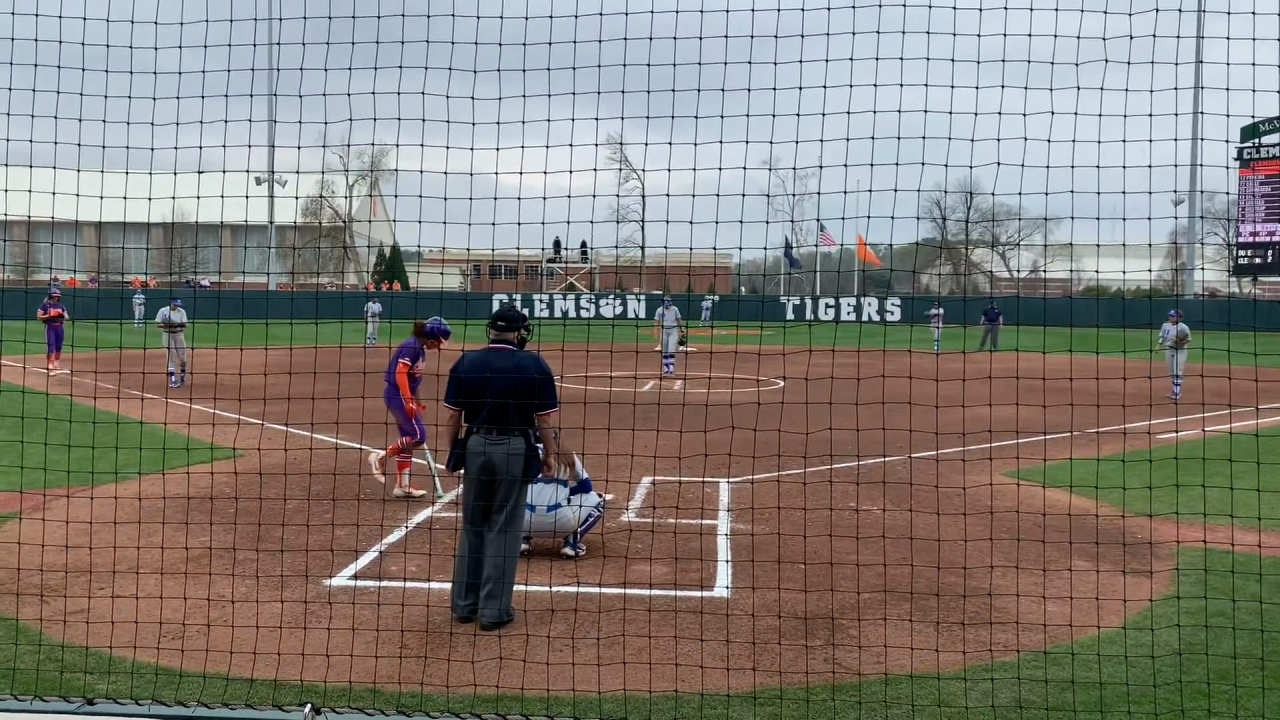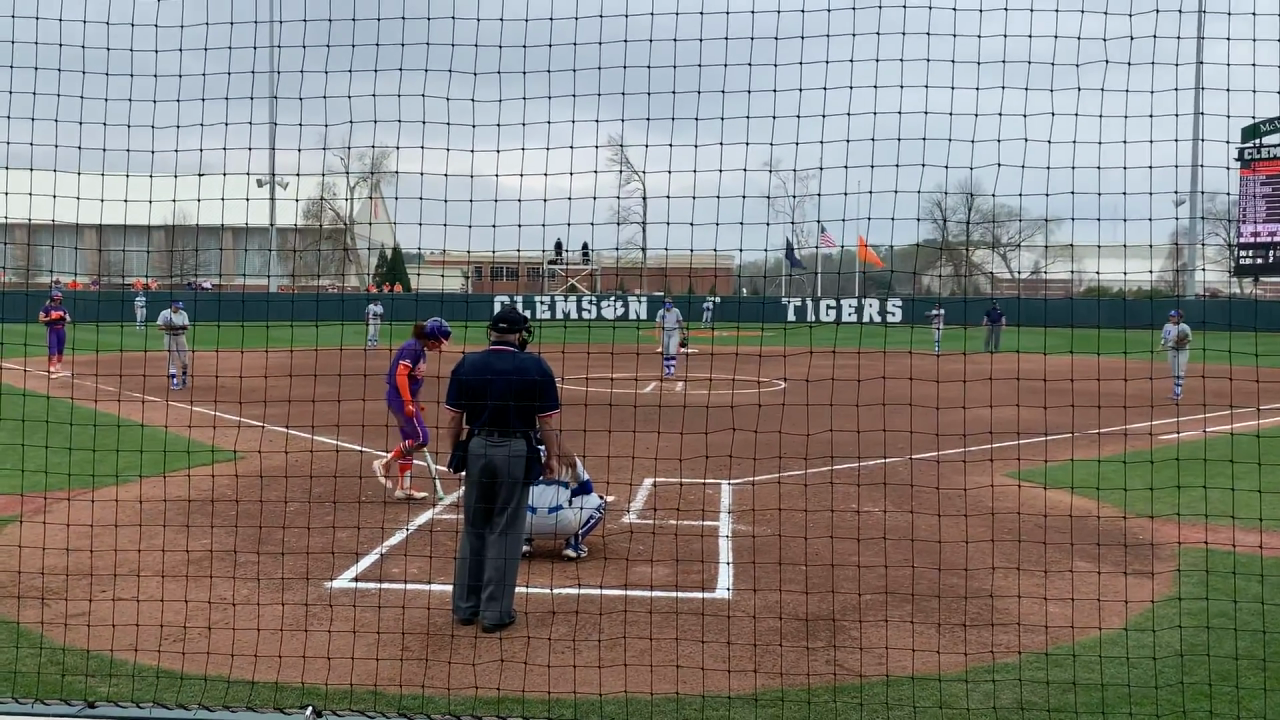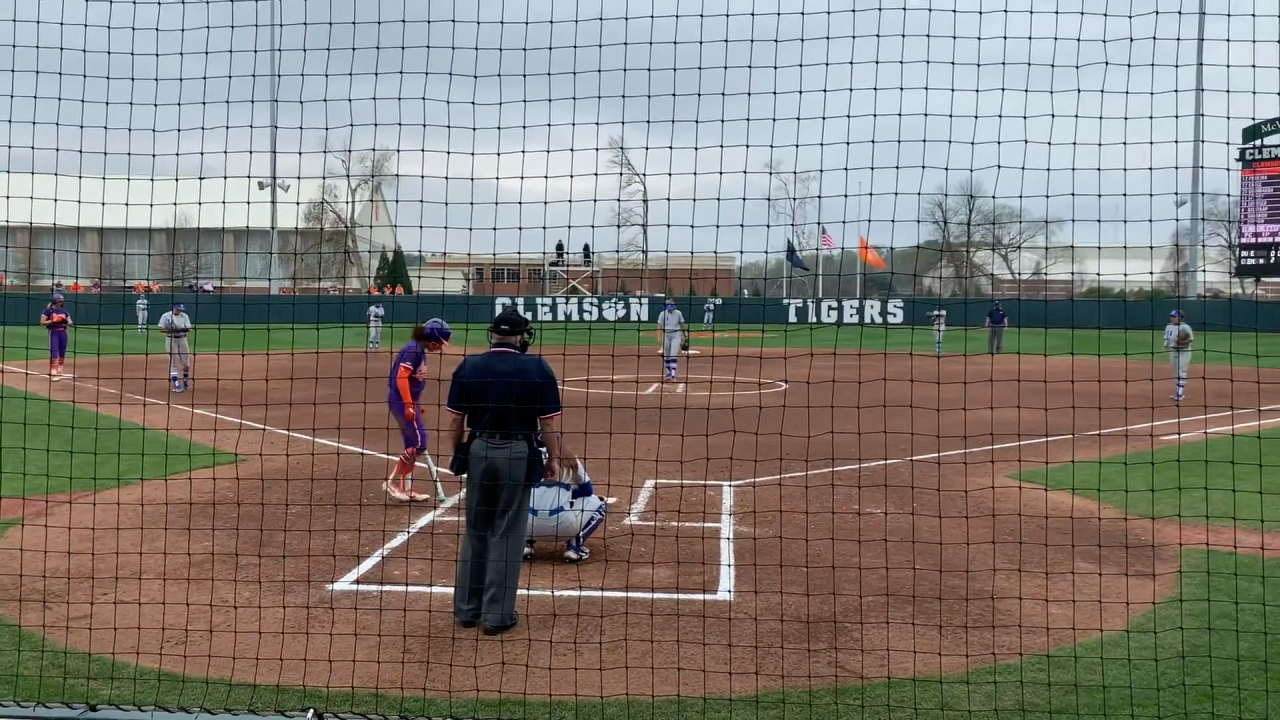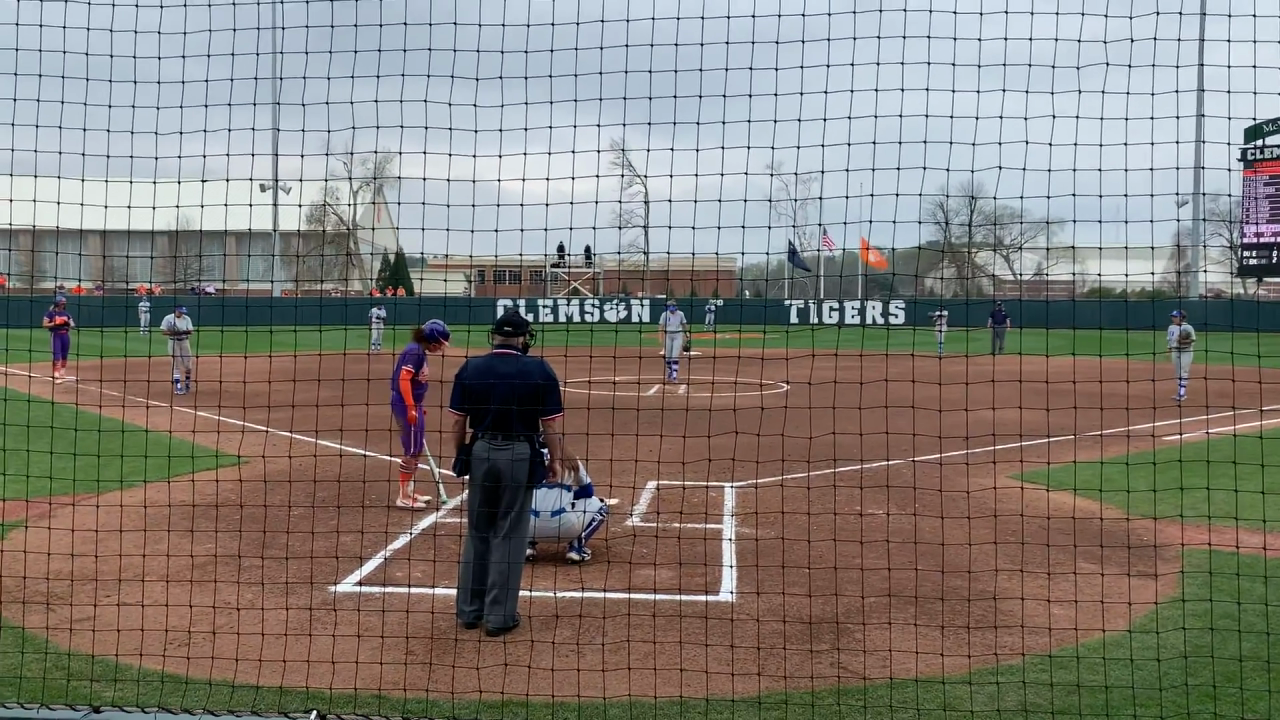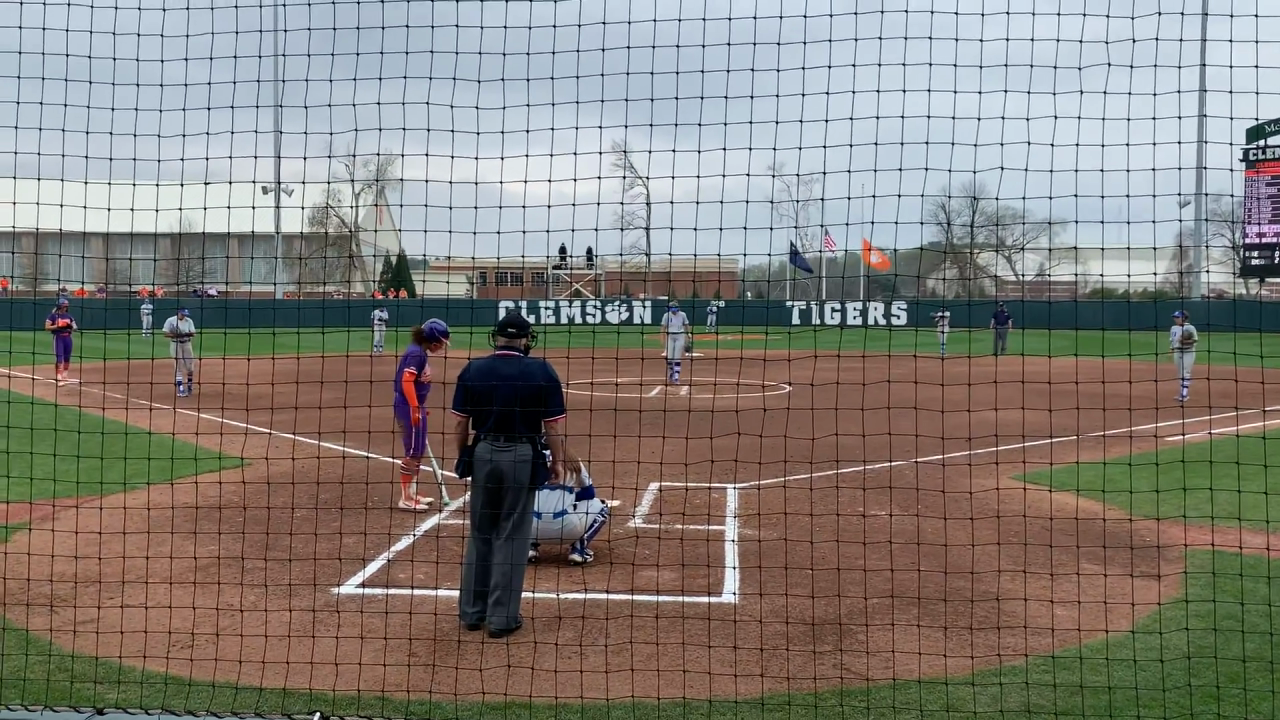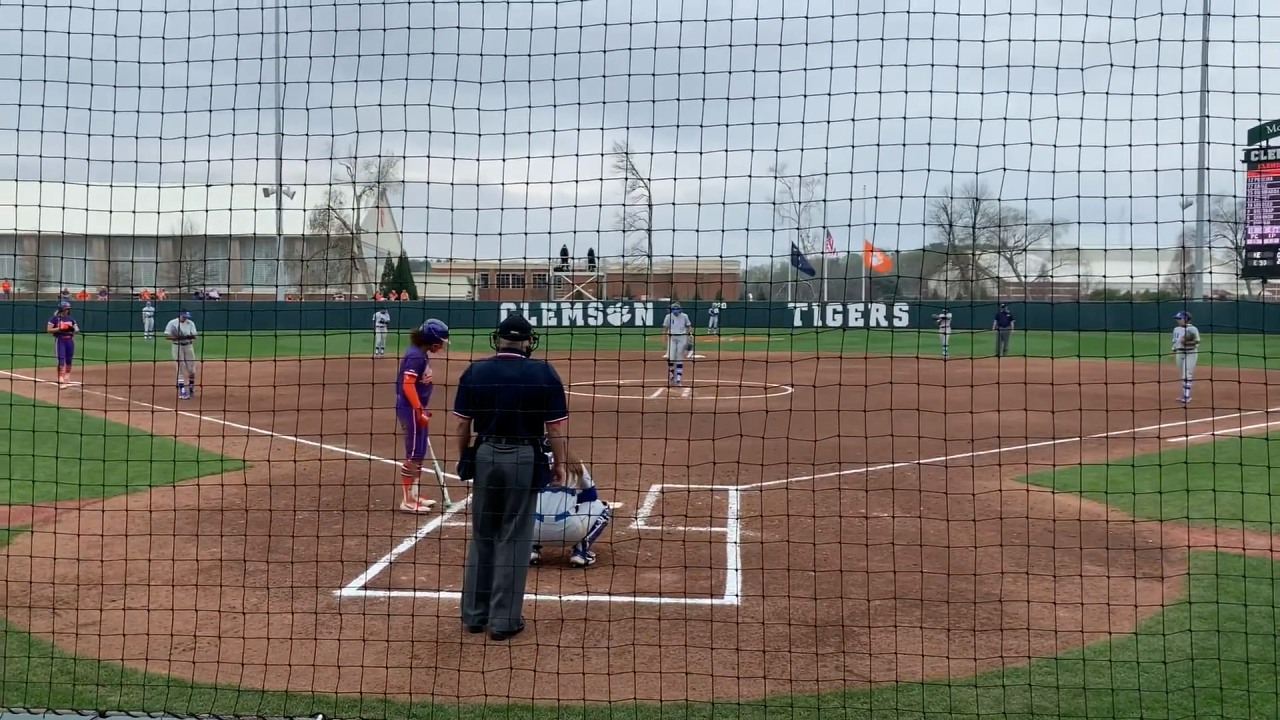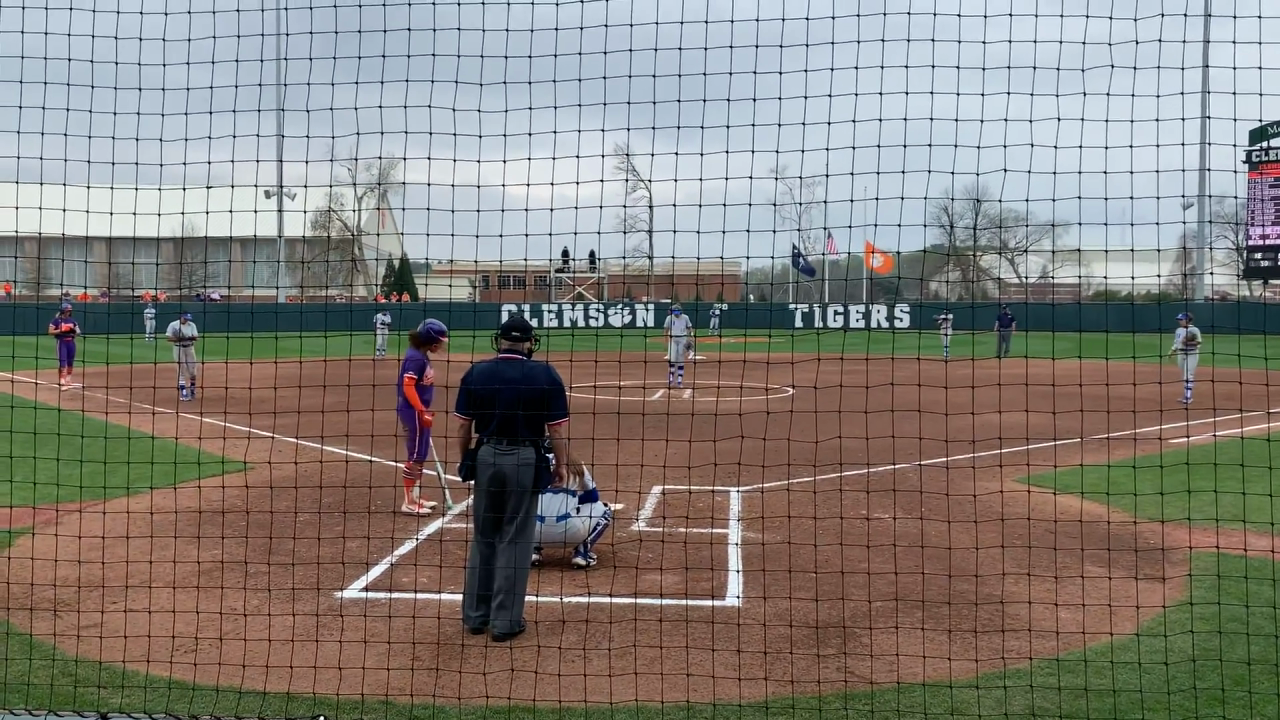
dt=0.1s
person 1, frame 1
left shoulder: (466, 362)
right shoulder: (534, 364)
left elbow: (453, 415)
right elbow: (545, 418)
left wrist: (454, 452)
right wrist: (550, 454)
left hip: (476, 447)
right hip: (516, 450)
left knee: (472, 526)
right knee: (504, 529)
left ankle: (464, 604)
right ankle: (494, 610)
person 1, frame 2
left shoulder: (467, 364)
right shoulder: (535, 366)
left elbow: (454, 418)
right elbow: (546, 420)
left wrist: (455, 453)
right wrist: (552, 456)
left hip: (477, 449)
right hip: (517, 452)
left knee: (473, 529)
right knee: (506, 531)
left ankle: (466, 606)
right ankle: (495, 612)
person 1, frame 3
left shoulder: (468, 366)
right shoulder: (537, 368)
left elbow: (455, 419)
right elbow: (549, 421)
left wrist: (457, 455)
right wrist: (553, 458)
left hip: (479, 451)
right hip: (518, 454)
left knee: (475, 531)
right knee: (508, 534)
left ankle: (467, 608)
right ankle: (497, 614)
person 1, frame 4
left shoulder: (470, 368)
right shoulder: (539, 370)
left elbow: (458, 421)
right elbow: (550, 423)
left wrist: (459, 456)
right wrist: (555, 460)
left hip: (481, 453)
right hip: (520, 456)
left knee: (477, 532)
right knee: (509, 535)
left ankle: (469, 610)
right ankle: (499, 615)
person 1, frame 5
left shoulder: (473, 369)
right shoulder: (541, 371)
left elbow: (460, 422)
right elbow: (553, 425)
left wrist: (462, 458)
right wrist: (557, 461)
left hip: (483, 454)
right hip: (522, 457)
left knee: (479, 533)
right knee: (512, 536)
left ankle: (472, 611)
right ankle: (502, 617)
person 1, frame 6
left shoulder: (475, 371)
right shoulder: (543, 373)
left elbow: (462, 424)
right elbow: (555, 427)
left wrist: (463, 459)
right wrist: (559, 463)
left hip: (484, 456)
right hip: (523, 459)
left knee: (481, 536)
right knee: (514, 538)
left ankle: (474, 614)
right ankle: (504, 619)
person 1, frame 7
left shoulder: (476, 373)
right shoulder: (544, 374)
left elbow: (463, 425)
right elbow: (556, 428)
left wrist: (465, 461)
right wrist: (561, 464)
left hip: (486, 457)
right hip: (525, 460)
left knee: (482, 537)
right knee: (515, 539)
left ankle: (475, 615)
right ankle: (505, 621)
person 2, frame 1
left shoulder: (420, 348)
right shoulder: (411, 345)
right elbow: (400, 373)
left wrist: (416, 401)
right wrist: (408, 400)
left hip: (405, 396)
right hip: (398, 395)
left knee: (408, 438)
right knee: (419, 435)
left ankle: (402, 486)
right ankle: (381, 457)
person 2, frame 2
left shoulder: (421, 350)
right shoulder: (412, 347)
right elbow: (400, 375)
left wrist: (415, 403)
right wrist: (408, 403)
left hip: (407, 398)
right hip: (400, 398)
left knee: (410, 441)
right knee: (421, 438)
left ankle: (404, 488)
right ankle: (385, 462)
person 2, frame 3
left shoulder: (419, 351)
right shoulder: (412, 349)
right elbow: (401, 377)
left wrist: (414, 405)
right wrist: (408, 405)
left hip: (409, 402)
right hip: (402, 401)
left knee: (415, 445)
right knee: (418, 444)
left ankle: (406, 489)
right ankle: (392, 481)
person 2, frame 4
left shoulder: (420, 352)
right shoulder: (414, 351)
right elbow: (403, 379)
right wrist: (410, 408)
left hip: (413, 404)
right hip: (406, 404)
left knee: (415, 450)
right knee: (411, 450)
left ankle: (409, 492)
right ankle: (403, 497)
person 2, frame 5
left shoulder: (421, 353)
right shoulder: (416, 353)
right elbow: (406, 382)
right wrist: (415, 409)
left hip: (415, 406)
right hip: (408, 406)
left knee: (418, 452)
right knee: (412, 452)
left ankle: (412, 494)
right ankle: (406, 499)
person 2, frame 6
left shoulder: (421, 354)
right shoulder: (416, 355)
right elbow: (408, 385)
right wrist: (419, 411)
left hip: (417, 408)
right hip: (411, 409)
left knee: (419, 454)
right knee: (413, 454)
left ankle: (413, 496)
right ankle: (408, 501)
person 2, frame 7
left shoulder: (422, 356)
right shoulder: (415, 357)
right elbow: (408, 387)
right wrist: (422, 411)
left hip: (419, 410)
right hip: (413, 411)
left knee: (421, 456)
right knee: (415, 456)
left ankle: (415, 497)
right ankle: (409, 503)
